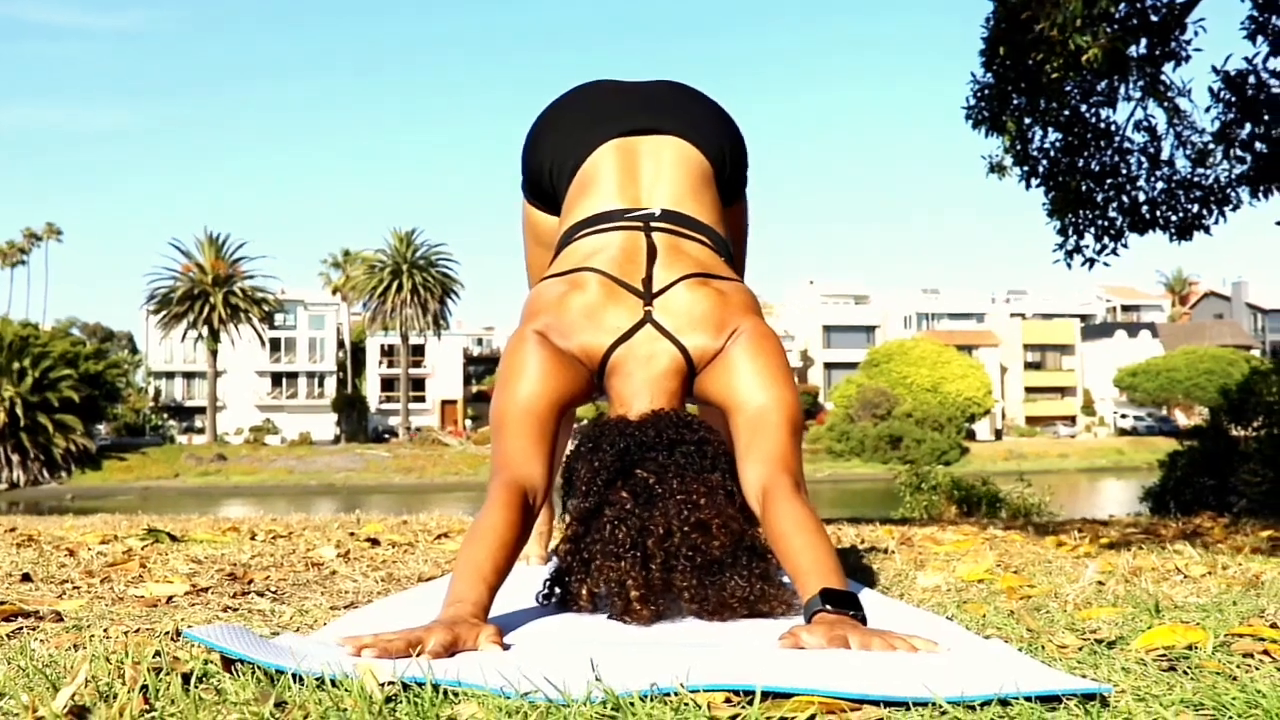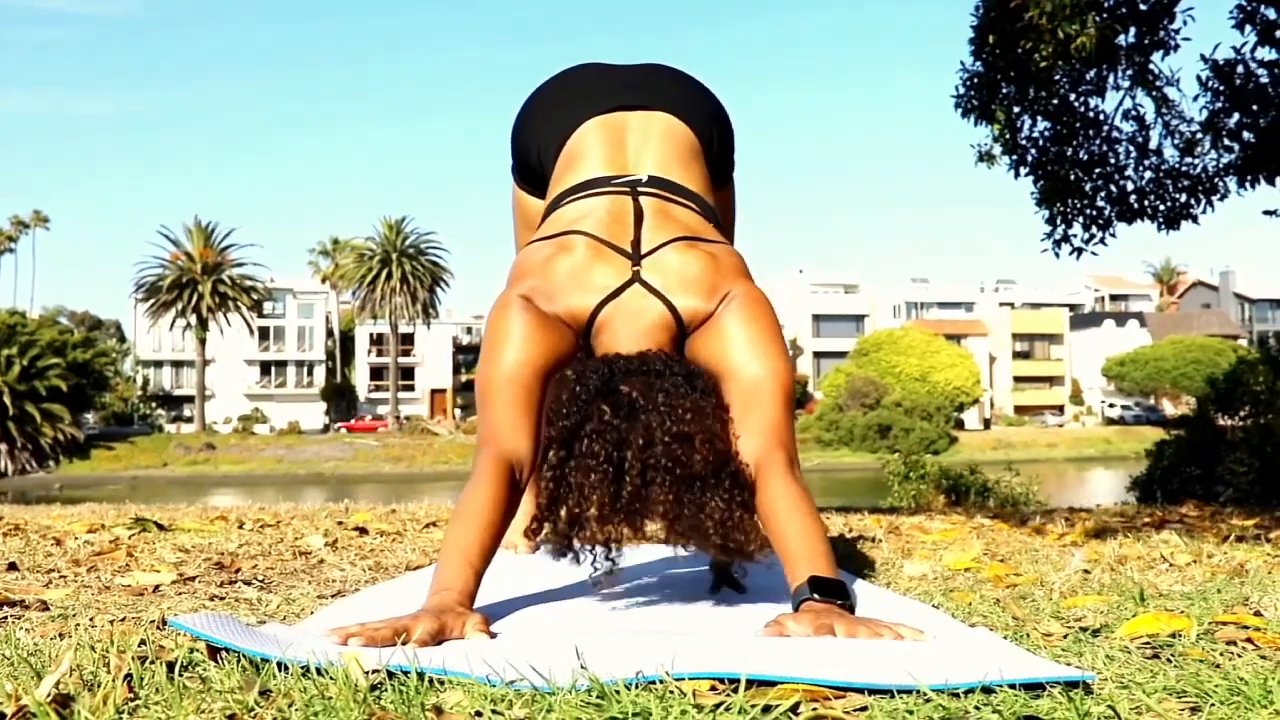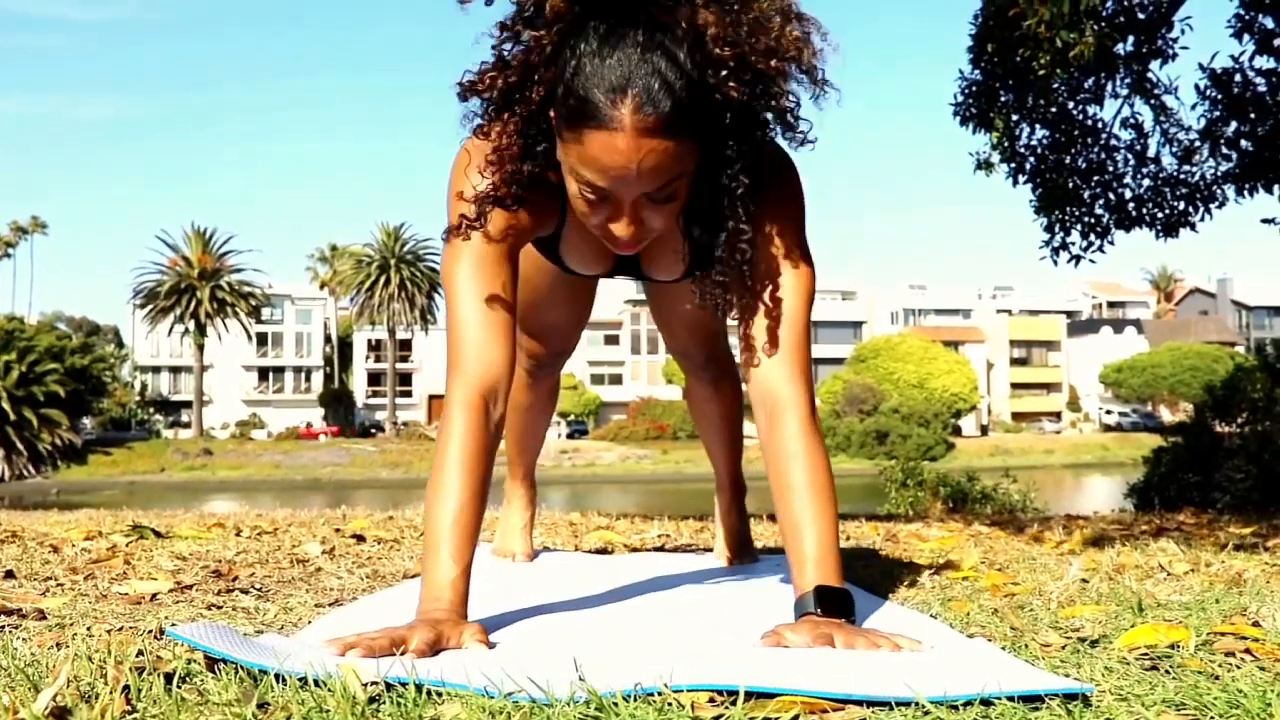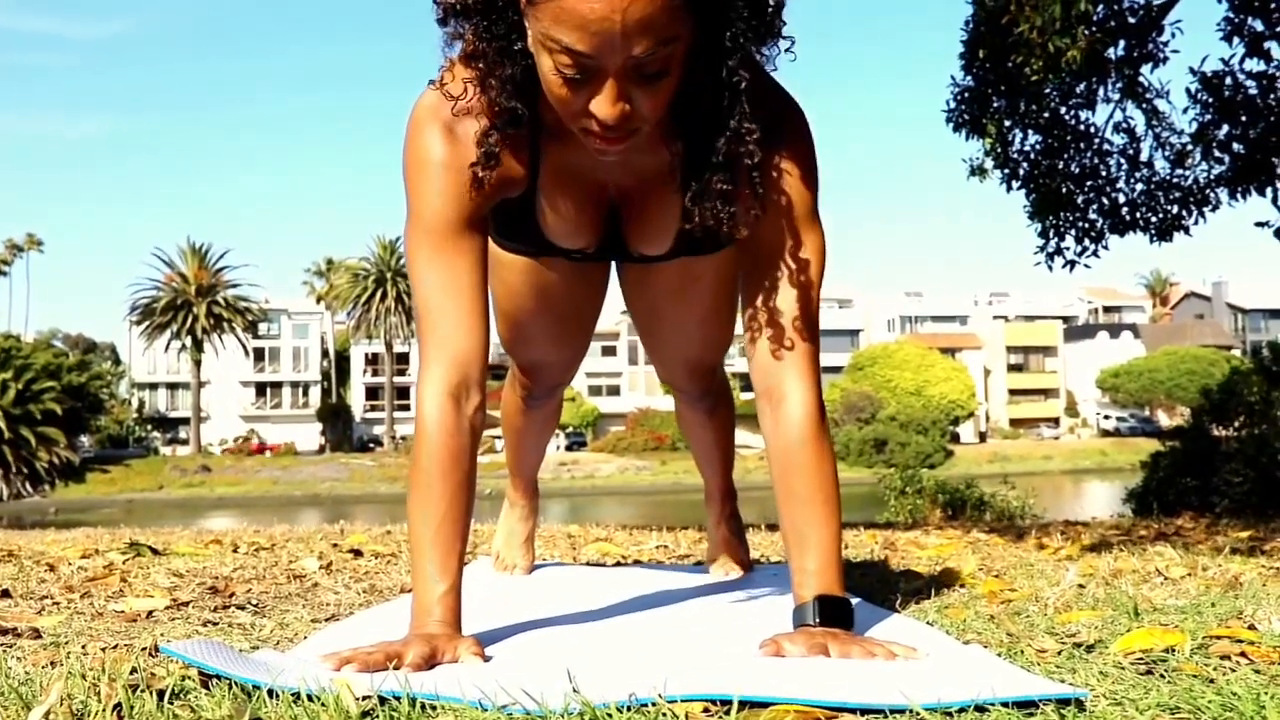
dt=1s
person 1, frame 1
left shoulder: (736, 349)
right shoulder: (547, 350)
left elbow: (777, 487)
right elbow: (514, 488)
left wrist: (832, 608)
right ankle: (544, 538)
person 1, frame 2
left shoulder: (726, 312)
right shoulder: (535, 311)
left elbow: (772, 463)
right elbow: (498, 461)
left wrist: (821, 596)
right wrist: (445, 602)
right knee: (535, 372)
left ankle: (726, 511)
right ankle: (530, 497)
person 1, frame 3
left shoulder: (758, 183)
right shoulder: (500, 165)
left elbow: (784, 396)
right elbow: (474, 391)
left wrist: (823, 604)
right wrist: (440, 607)
right hip: (554, 226)
left knee: (705, 356)
right knee: (537, 353)
left ankle: (730, 502)
right ankle: (519, 494)
person 1, frame 4
left shoulder: (759, 124)
right shoulder: (459, 118)
left elbow: (788, 381)
right elbow: (450, 384)
left wrist: (822, 611)
right wrist: (434, 621)
left hip: (688, 230)
right hip: (537, 228)
right knee: (540, 373)
left ankle: (722, 511)
right ankle: (520, 502)
